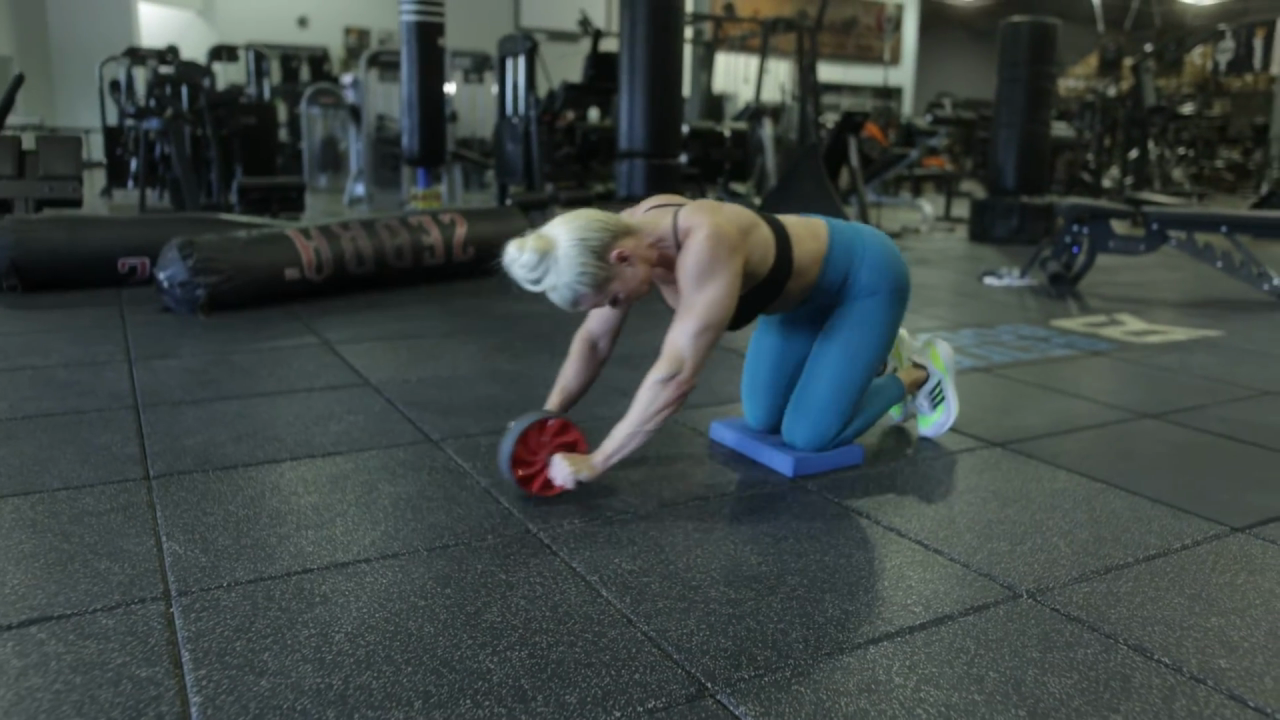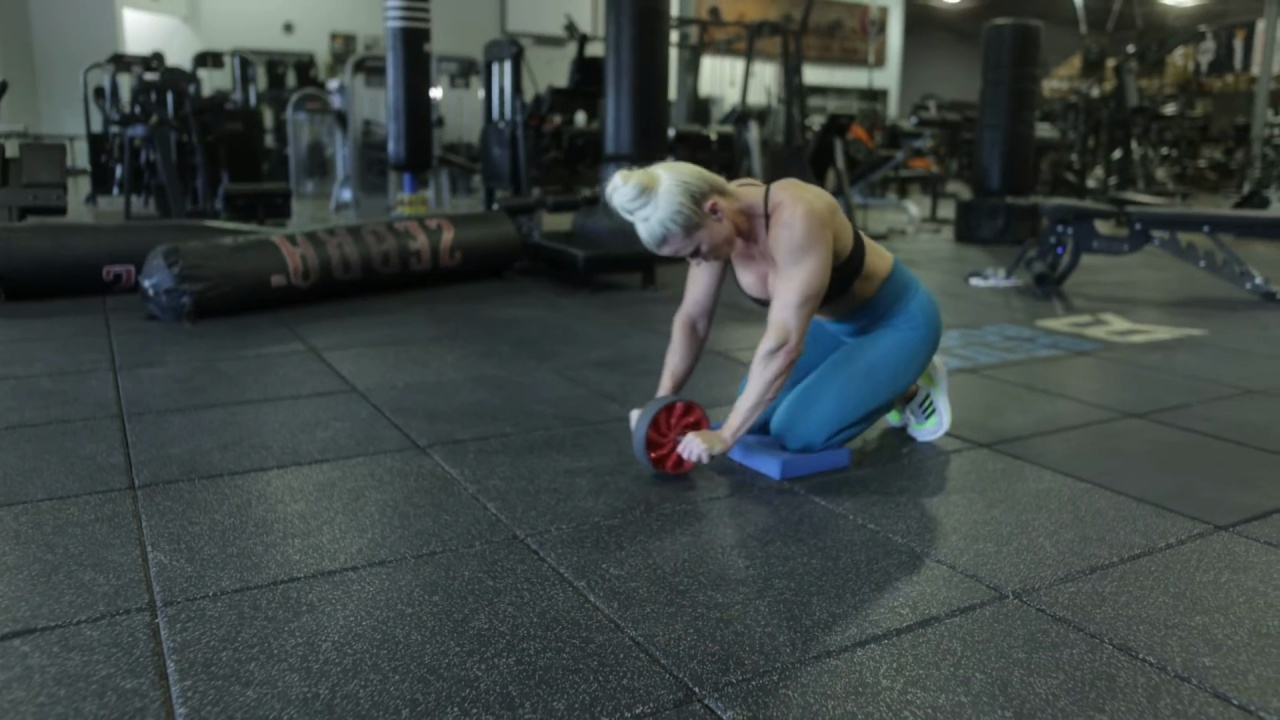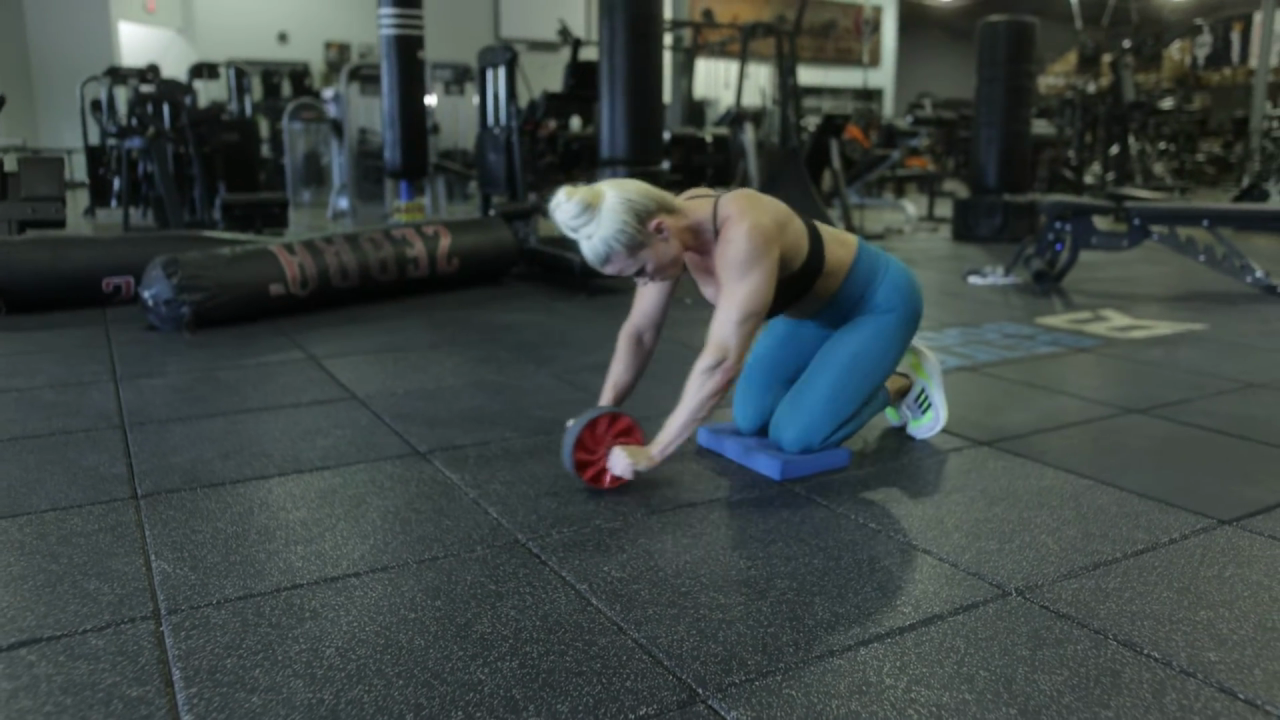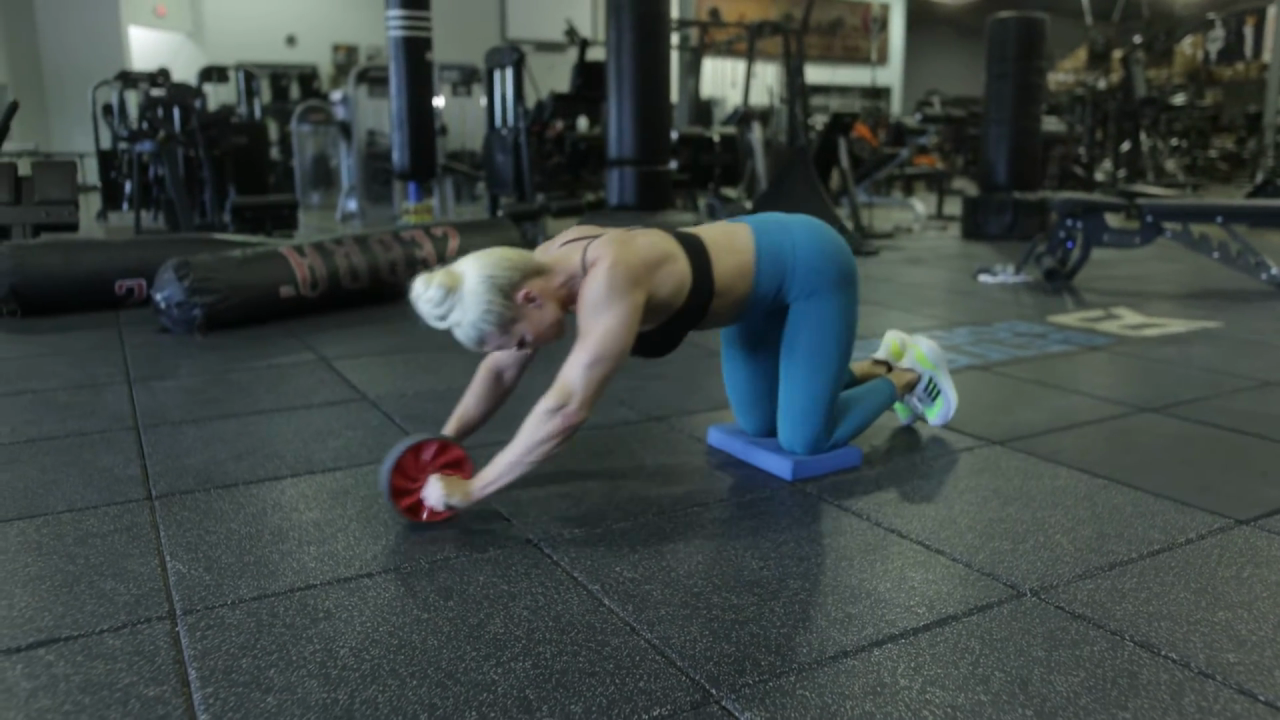
dt=0.5s
person 1, frame 1
left shoulder: (703, 244)
right shoulder: (627, 233)
left elbow: (674, 374)
right elbow: (593, 339)
left wrist: (595, 463)
right wrist: (549, 417)
left hip: (866, 280)
right hip: (807, 285)
left knee: (807, 437)
right knee: (762, 423)
left ankle: (918, 375)
right ankle: (882, 359)
person 1, frame 2
left shoulder: (796, 217)
right shoulder: (719, 213)
left elbow: (784, 344)
right elbow: (692, 319)
left wrist: (725, 435)
right wrist: (661, 402)
left hip: (900, 321)
left knee: (797, 434)
right knee: (754, 417)
left ankle: (908, 389)
right ankle: (881, 380)
person 1, frame 3
left shoulder: (744, 235)
right shoulder: (670, 226)
left elbow: (722, 363)
right elbow: (639, 331)
left wrist: (652, 453)
left hip: (879, 301)
right hip: (817, 306)
left knee: (796, 437)
right knee: (749, 423)
left ankle: (900, 383)
right ankle: (878, 367)
person 1, frame 4
left shoulder: (608, 278)
right shoulder: (544, 266)
left elbow: (565, 409)
right elbow: (498, 372)
left wrist: (471, 488)
right wrist: (442, 444)
left hip: (809, 267)
right hip: (760, 269)
left knee: (803, 440)
right knee: (758, 426)
left ankle: (908, 377)
right ankle: (881, 364)
